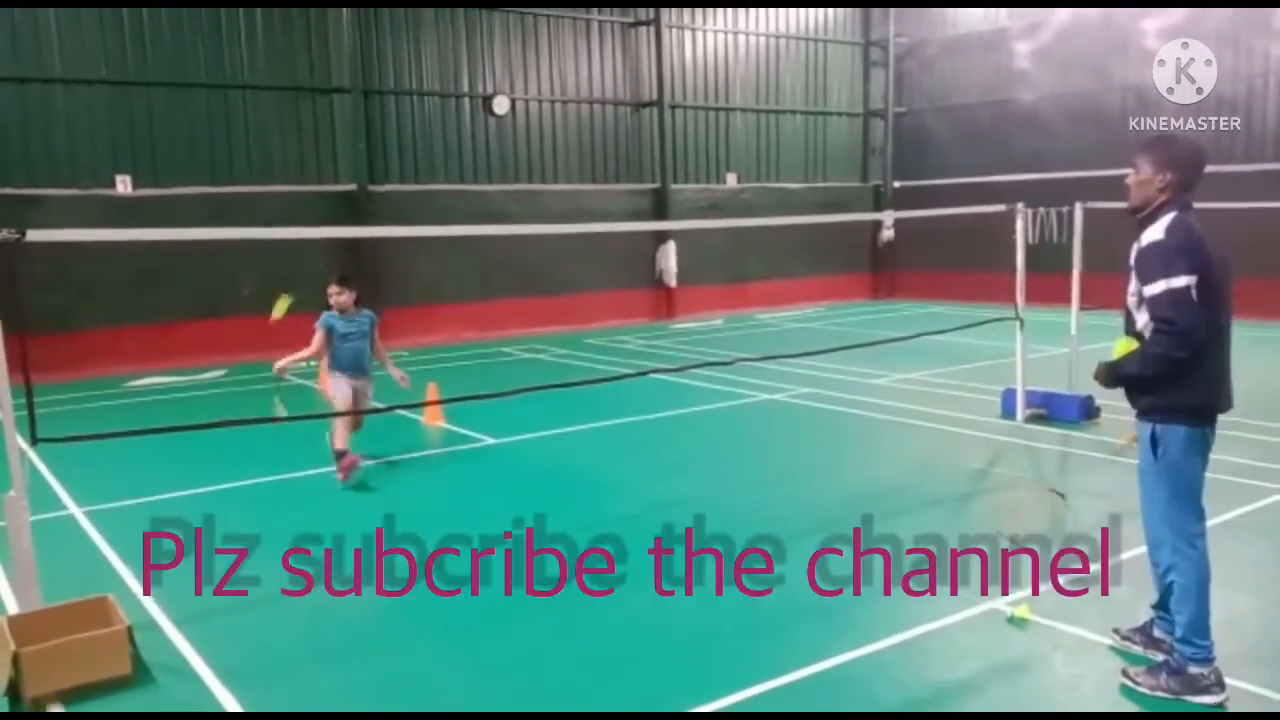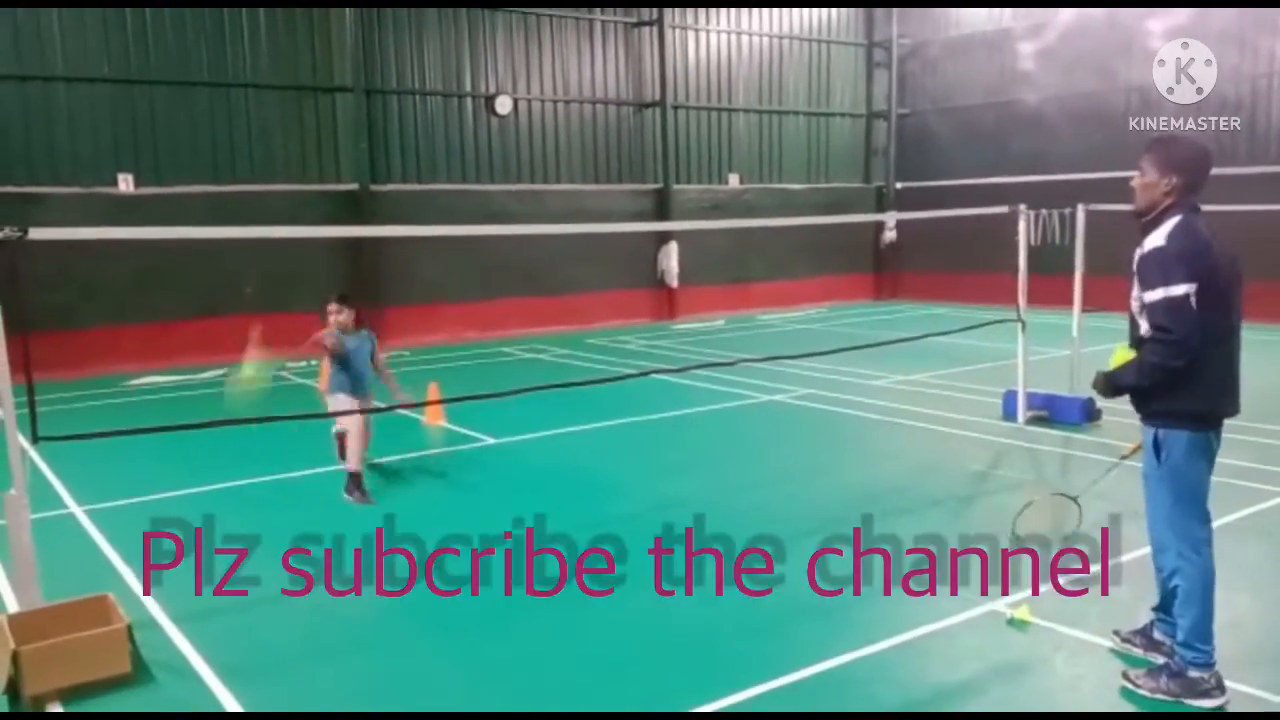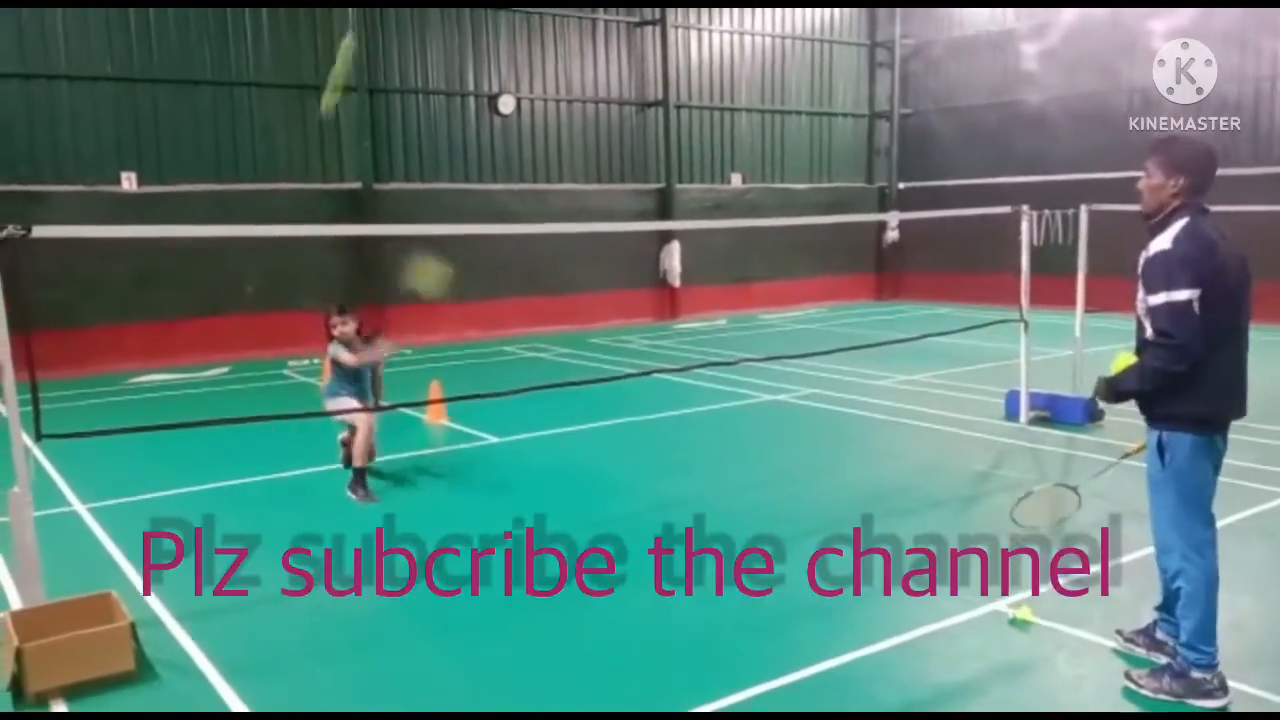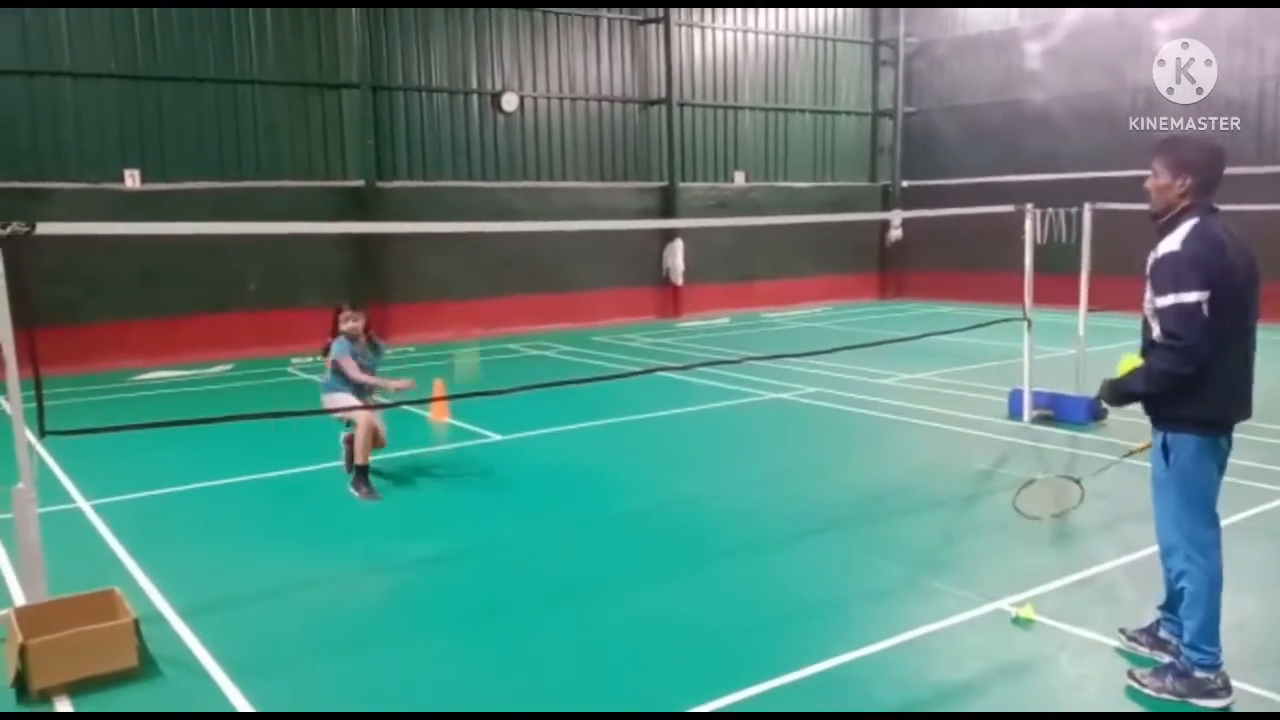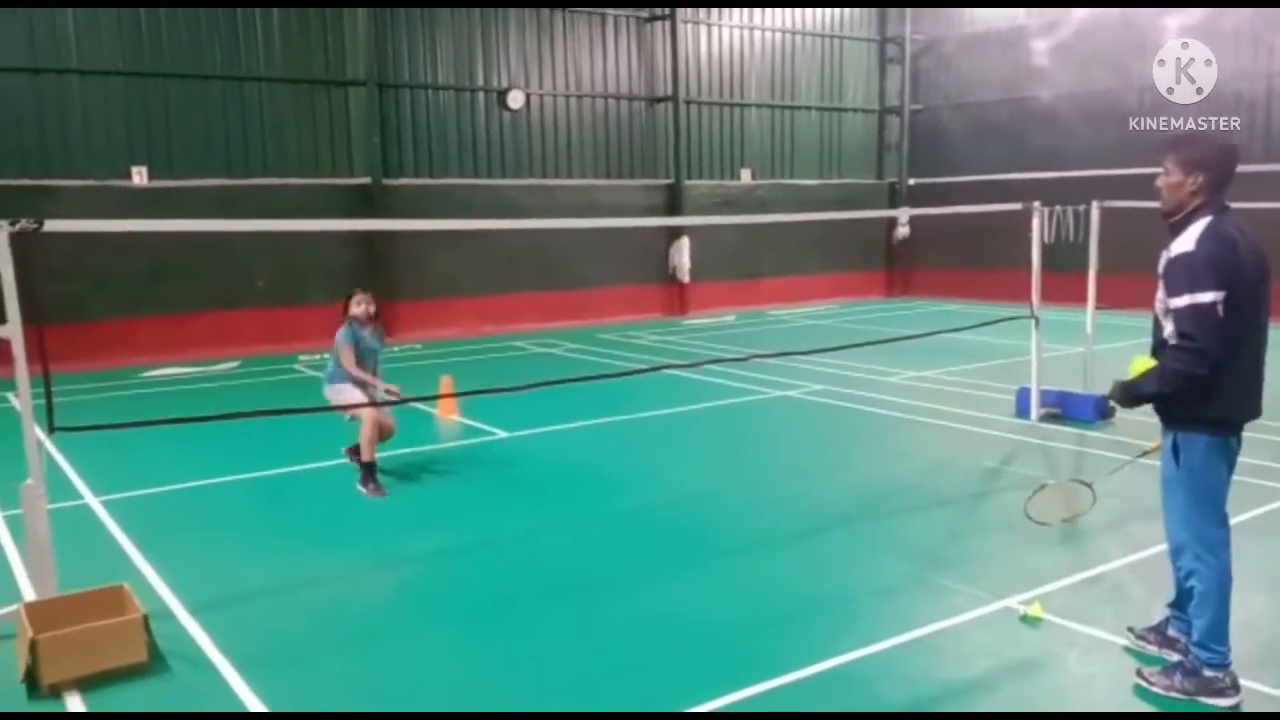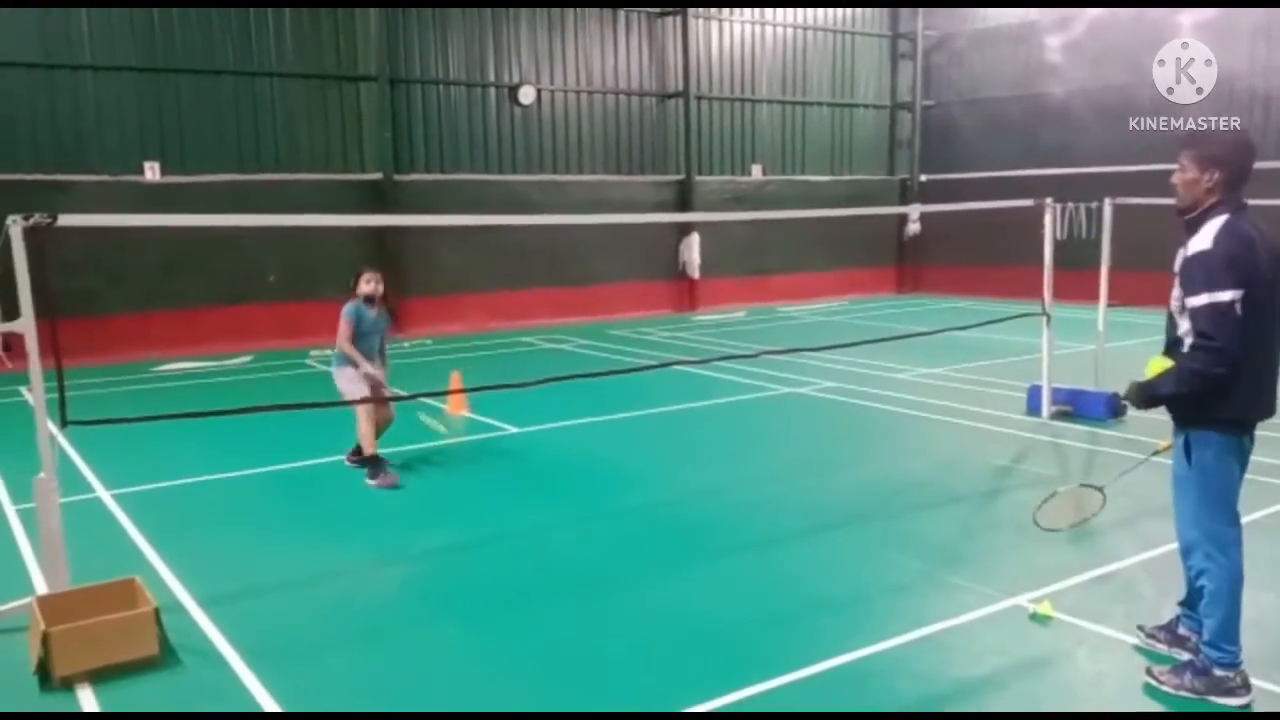
dt=0.1s
person 1, frame 1
left shoulder: (1163, 241)
right shoulder: (1180, 235)
left elbow: (1174, 340)
left wrist: (1119, 371)
left hip: (1173, 411)
right hip: (1183, 404)
left knee: (1175, 532)
right knee: (1169, 527)
left ankle: (1194, 666)
right ankle: (1168, 626)
person 1, frame 2
left shoulder: (1166, 247)
right shoulder: (1200, 240)
left elbow: (1170, 346)
left wrist: (1117, 380)
left hip: (1178, 414)
right hip: (1199, 406)
left knee: (1181, 535)
right knee: (1174, 531)
left ankle: (1194, 669)
right ankle: (1168, 628)
person 1, frame 3
left shoulder: (1172, 250)
right shoulder: (1209, 241)
left elbow: (1172, 351)
left wrist: (1119, 385)
left hip: (1184, 417)
right hip: (1206, 408)
left knee: (1185, 536)
right knee: (1178, 531)
left ankle: (1197, 669)
right ankle: (1171, 628)
person 1, frame 4
left shoulder: (1182, 251)
right shoulder: (1222, 241)
left elbow: (1179, 352)
left wrist: (1124, 388)
left hip: (1189, 416)
right hip: (1212, 407)
left knee: (1189, 536)
right knee: (1182, 530)
left ankle: (1200, 669)
right ankle: (1174, 627)
person 1, frame 5
left shoulder: (1196, 250)
right shoulder: (1233, 239)
left elbow: (1194, 352)
left wrist: (1136, 389)
left hip: (1199, 416)
right hip: (1221, 407)
left knee: (1197, 534)
right knee: (1192, 529)
left ankle: (1209, 667)
right ankle: (1183, 625)
person 1, frame 6
left shoulder: (1212, 247)
left elbow: (1210, 352)
left wrist: (1153, 391)
left hip: (1212, 414)
right hip: (1231, 406)
left knee: (1209, 533)
right knee: (1202, 527)
left ankle: (1219, 666)
right ankle: (1194, 624)
person 2, frame 1
left shoulder: (368, 317)
right shoulder: (328, 319)
left elbow: (377, 348)
right elbow: (314, 349)
left wrist: (393, 370)
right wrist: (287, 360)
left hip: (363, 376)
right hip: (338, 374)
left knee: (357, 422)
right knee: (344, 409)
left ankle: (338, 442)
right ankle: (343, 459)
person 2, frame 2
left shoulder: (367, 336)
right shoulder: (332, 336)
left elbow: (380, 367)
right elbow: (330, 345)
left wrist: (397, 391)
right wrist: (326, 338)
left hip: (363, 396)
right hip: (340, 395)
left knee: (361, 438)
right knee: (356, 428)
left ankle: (342, 432)
right ankle: (354, 484)
person 2, frame 3
left shoulder: (371, 346)
right shoulder: (336, 348)
left elbow: (376, 377)
right elbow: (352, 362)
left wrist: (377, 403)
right wrist: (376, 355)
left hip: (363, 401)
right hip: (339, 398)
left knee: (368, 453)
right knee: (365, 423)
left ankle: (347, 440)
right ankle: (357, 482)
person 2, frame 4
left shoulder: (375, 346)
right shoulder: (341, 346)
right elbow: (356, 376)
right wrist: (390, 384)
left hip: (360, 395)
right hip: (337, 393)
left knee: (380, 440)
right knee: (366, 422)
left ankle: (351, 438)
right ankle: (360, 479)
person 2, frame 5
left shoulder: (378, 334)
right shoulder: (347, 332)
right elbow: (350, 367)
left wrist: (377, 389)
right wrist: (379, 384)
left hip: (364, 386)
right hip: (340, 385)
left knee: (387, 427)
right knee: (370, 417)
left ankle: (357, 450)
right ankle: (367, 476)
person 2, frame 6
left shoulder: (384, 313)
right shoulder: (353, 309)
right elbow: (343, 343)
left wrist: (383, 372)
right wrist: (364, 365)
left hip: (372, 369)
right hip: (348, 368)
left knee: (387, 415)
right knee: (366, 411)
left ankle: (359, 453)
right ankle: (374, 469)
